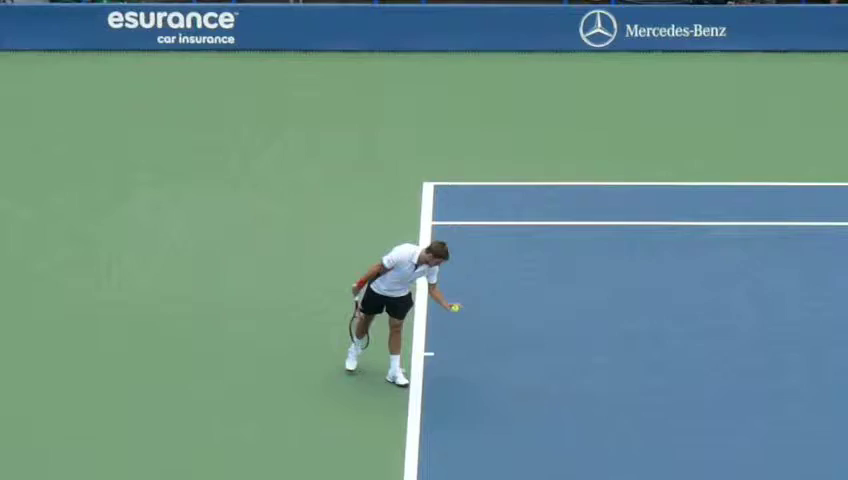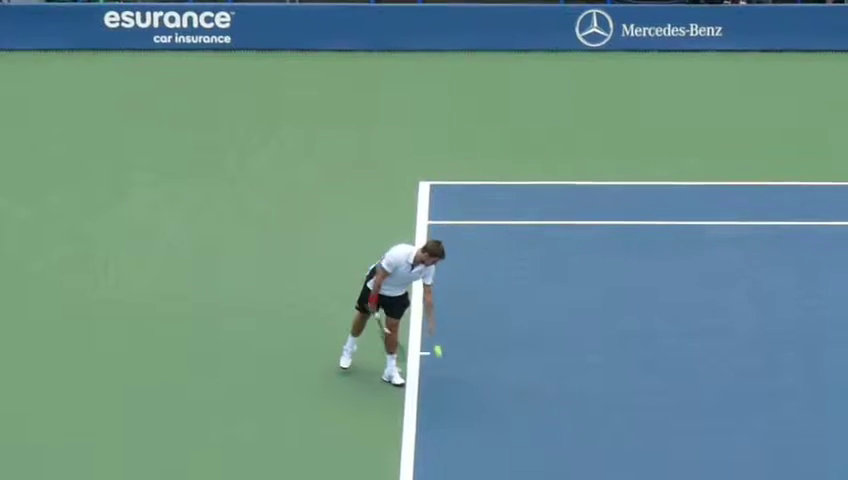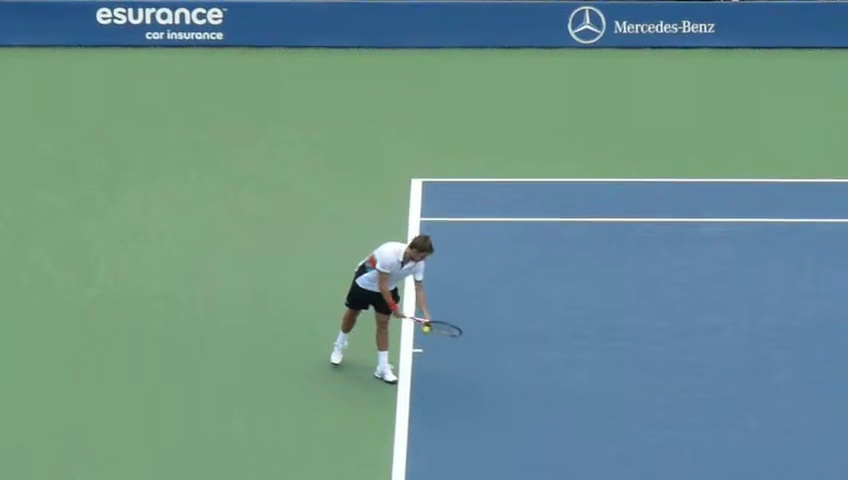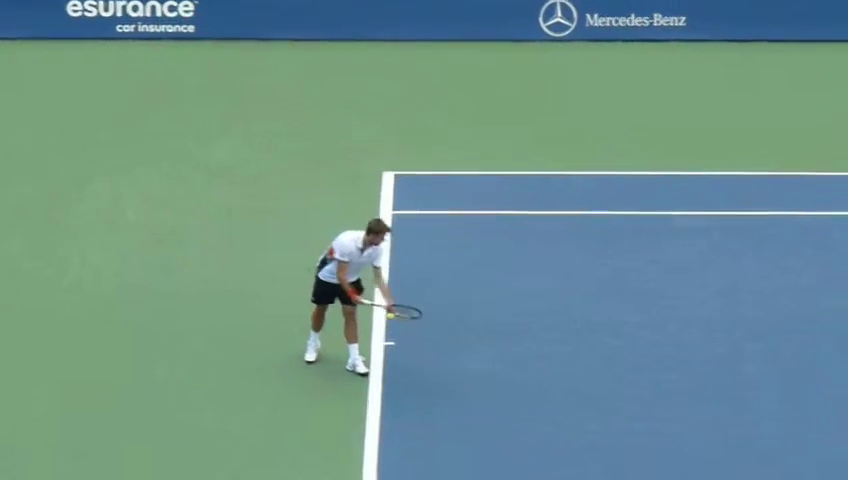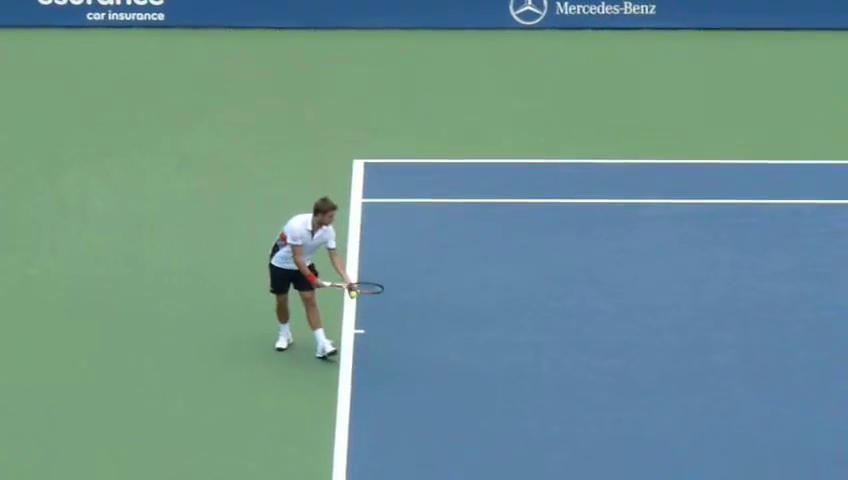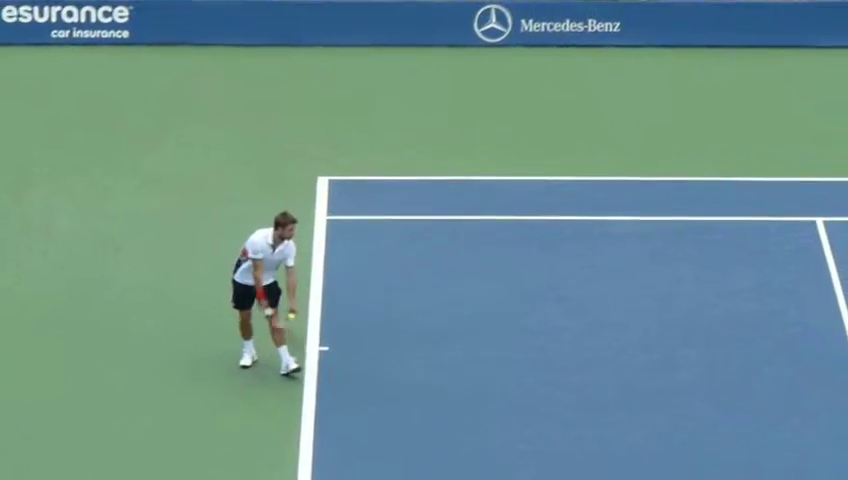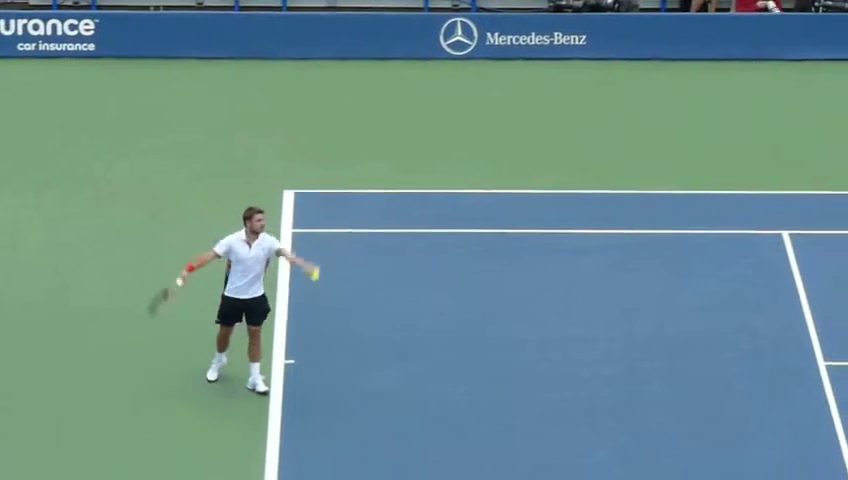
dt=0.4s
person 1, frame 1
left shoulder: (432, 267)
right shoulder: (403, 253)
left elbow: (432, 289)
right elbow: (377, 268)
left wrist: (446, 305)
right wrist: (359, 284)
left hip: (400, 295)
right hip: (377, 289)
left knee: (396, 327)
right knee: (366, 319)
left ankle: (395, 371)
right ankle: (354, 352)
person 1, frame 2
left shoulder: (429, 268)
right shoulder: (398, 254)
left elbow: (428, 293)
right elbow: (380, 279)
left wrist: (430, 321)
right wrist: (372, 301)
left hip: (397, 294)
right hip: (376, 287)
left knee: (393, 326)
right knee: (363, 316)
left ankle: (391, 370)
right ankle: (349, 349)
person 1, frame 3
left shoulder: (418, 263)
right shoulder: (388, 253)
left elbow: (419, 289)
right elbow: (383, 285)
left wrist: (426, 314)
right wrist: (394, 307)
left hip: (387, 288)
right hip: (364, 283)
left knee: (383, 323)
right knee: (352, 314)
left ankle: (383, 368)
right ankle: (340, 345)
person 1, frame 4
left shoulder: (377, 249)
right shoulder: (346, 241)
left elbow: (378, 276)
right elbow: (340, 274)
left wrist: (388, 299)
right wrist: (353, 295)
left hip: (351, 280)
right hip: (327, 277)
left knee: (350, 315)
right knee: (320, 310)
left ankle: (354, 360)
right ankle: (313, 344)
person 1, frame 5
left shoulder: (328, 231)
right shoulder: (296, 226)
left elbow: (334, 256)
right elbow: (297, 258)
left wrist: (346, 279)
right wrist: (312, 279)
left hip: (304, 265)
right hip: (280, 265)
left knee: (310, 301)
right knee: (281, 301)
left ankle: (323, 345)
right ankle: (284, 335)
person 1, frame 6
left shoulder: (289, 246)
right shoulder: (257, 240)
left elbow: (290, 275)
right elbow: (256, 272)
left wrist: (292, 302)
right wrist: (261, 298)
left hip: (268, 282)
right hip: (244, 281)
left knee: (274, 319)
right knee: (245, 317)
left ankle: (286, 361)
right ankle: (249, 352)
person 1, frame 7
left shoulder: (268, 241)
right shoulder: (232, 241)
left elbow: (286, 254)
right elbow: (209, 256)
left wrist: (304, 265)
right wrist: (188, 270)
left hip: (256, 297)
right hip: (232, 296)
left knee: (254, 334)
right knee: (225, 331)
left ankle: (255, 378)
right ankle: (218, 362)
